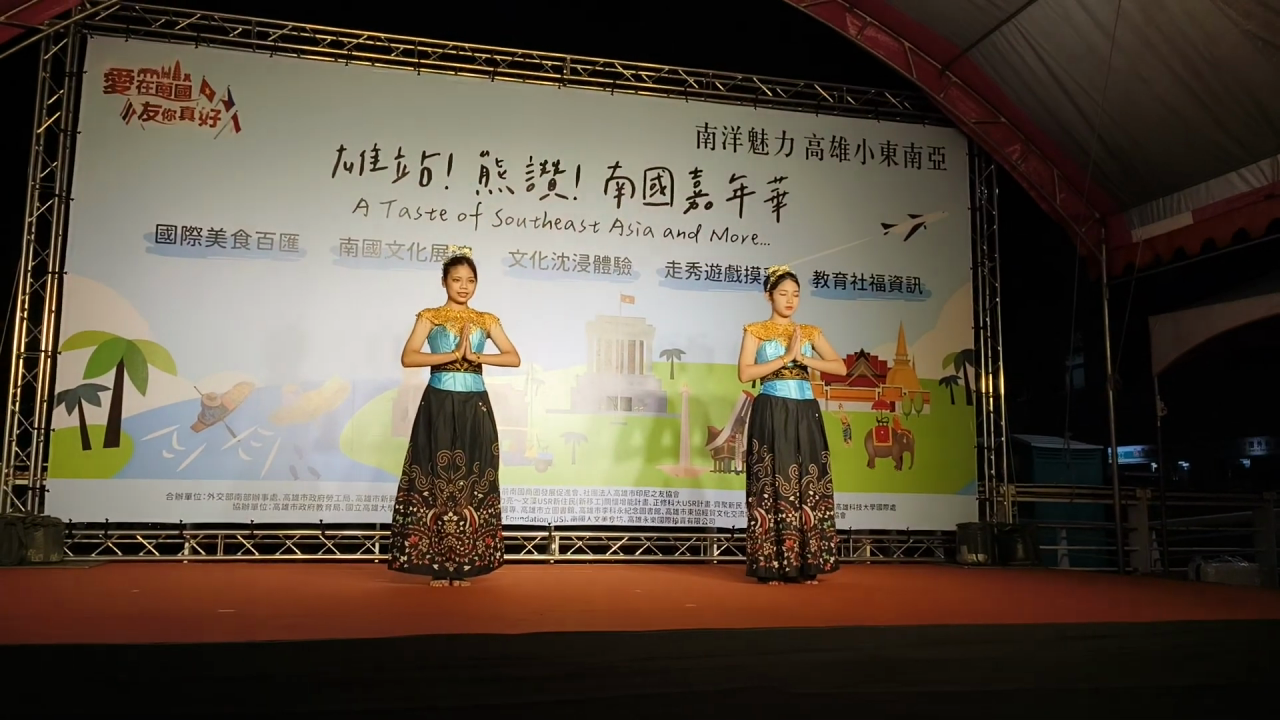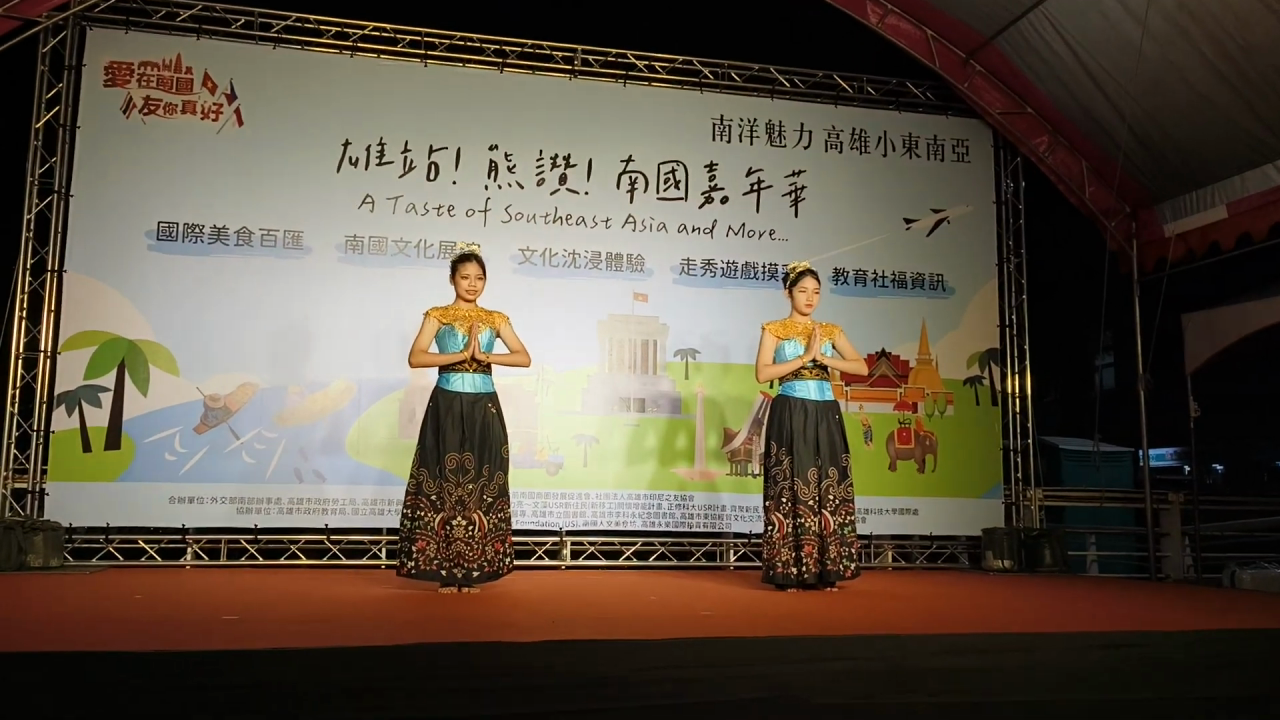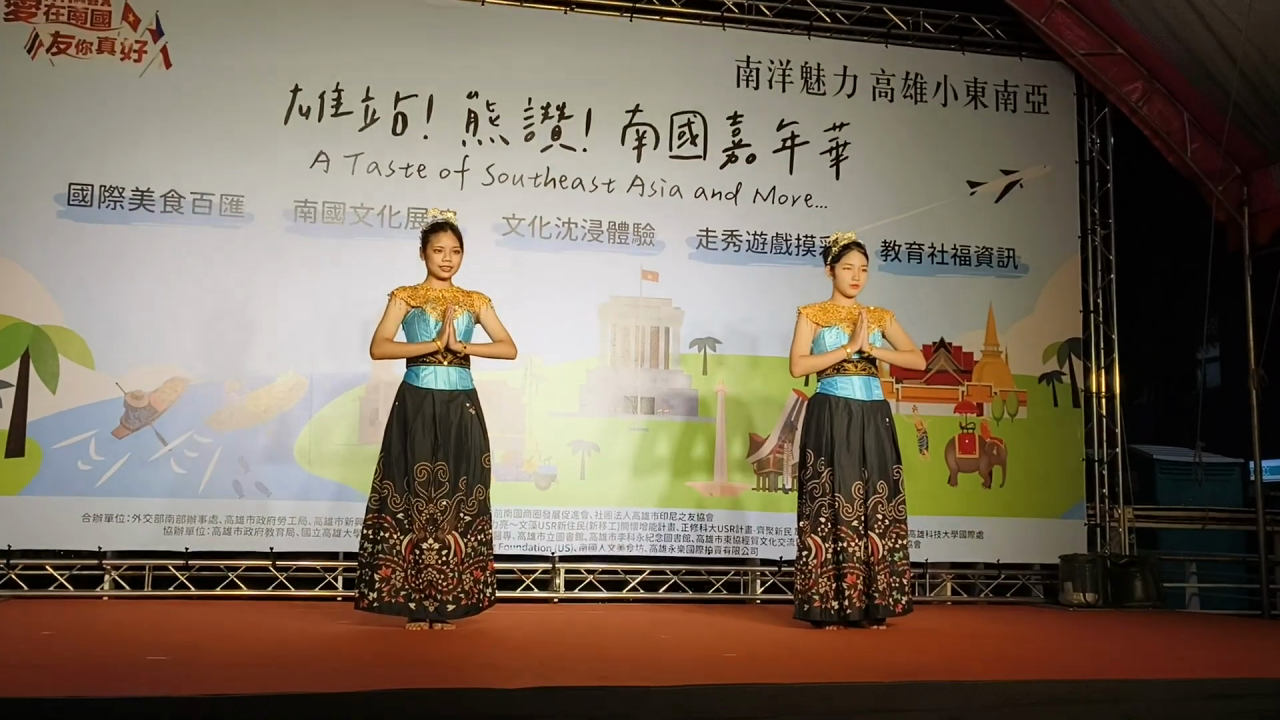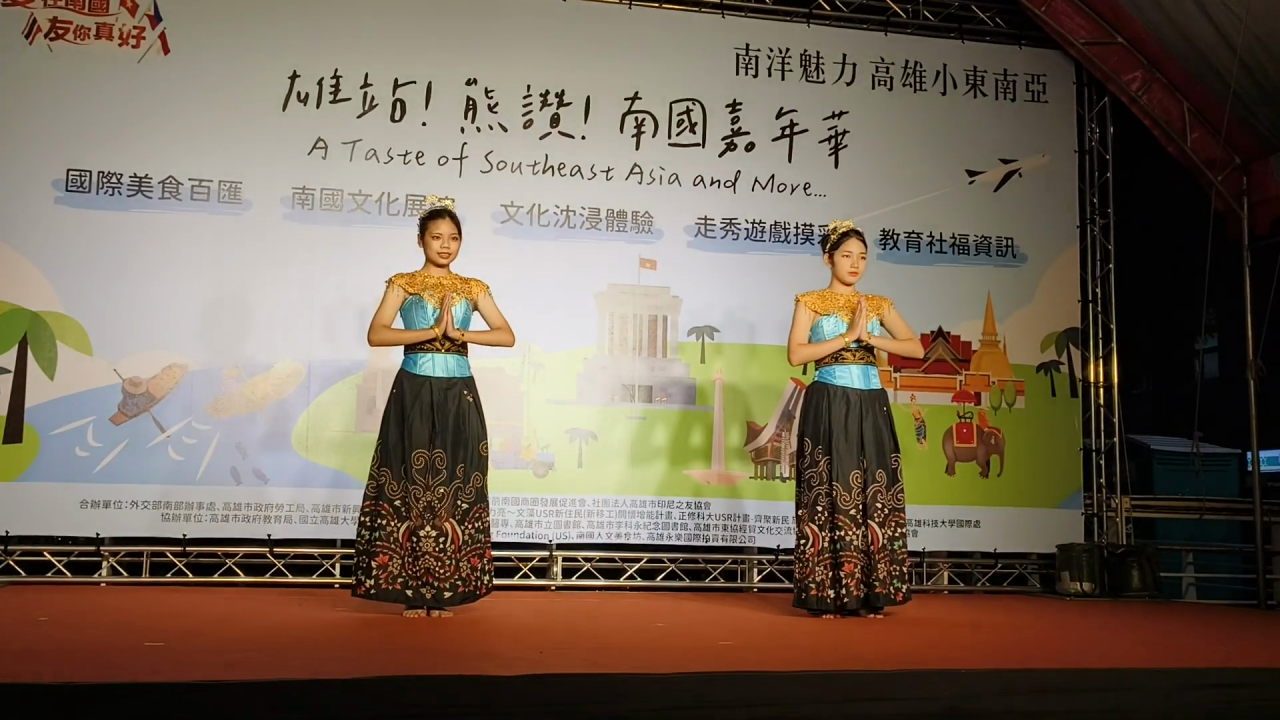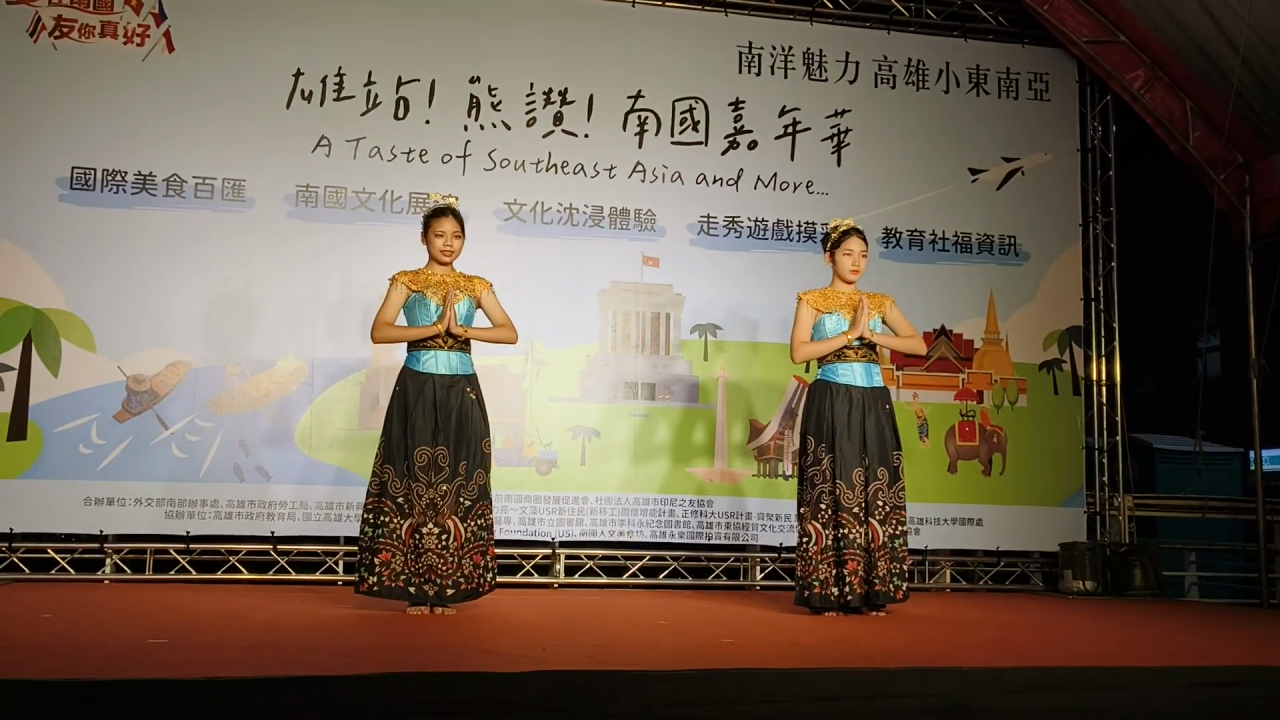
dt=0.4s
person 1, frame 1
left shoulder: (486, 320)
right shoulder: (429, 317)
left elbow: (514, 358)
right elbow: (408, 358)
left wrist: (475, 356)
right wrist: (453, 354)
left hip: (474, 406)
right hip: (439, 404)
left knee: (471, 482)
right knee: (436, 478)
left ankle: (463, 566)
right ankle: (438, 565)
person 1, frame 2
left shoulder: (495, 319)
right shoulder: (437, 316)
left elbow: (524, 358)
right elbow: (415, 358)
left wrist: (484, 355)
right wrist: (461, 354)
left hip: (483, 407)
right hip: (447, 405)
left knee: (480, 486)
right knee: (445, 482)
left ankle: (472, 572)
right ankle: (446, 572)
person 1, frame 3
left shoulder: (474, 301)
right shoulder: (405, 297)
left elbow: (509, 348)
right elbow: (378, 348)
left wrist: (461, 346)
right wrist: (434, 343)
left hip: (461, 407)
right hip: (416, 405)
left knee: (456, 500)
right knee: (413, 497)
left ankle: (446, 605)
right ankle: (415, 605)
person 1, frame 4
left shoulder: (473, 288)
right shoulder: (403, 284)
left elbow: (507, 336)
right elbow: (376, 335)
left wrist: (459, 333)
right wrist: (432, 330)
left hip: (458, 394)
right hip: (414, 392)
left knee: (454, 487)
right knee: (411, 485)
left ankle: (443, 593)
right ankle: (412, 592)
person 1, frame 5
left shoulder: (476, 286)
right shoulder: (406, 281)
left elbow: (510, 333)
right elbow: (379, 332)
left wrist: (462, 329)
right wrist: (434, 326)
left hip: (461, 391)
right hip: (417, 389)
left knee: (456, 485)
right knee: (414, 481)
left ankle: (446, 590)
right ankle: (416, 589)
person 2, frame 1
left shoulder: (810, 332)
right shoulder: (755, 331)
left elbow: (840, 367)
right elbow: (745, 373)
left wrist: (802, 358)
right wrist: (785, 357)
left hip: (805, 413)
right hip: (772, 413)
left knee: (808, 484)
right knee: (773, 484)
left ankle: (806, 565)
right ankle: (772, 566)
person 2, frame 2
left shoulder: (831, 331)
right shoulder: (774, 330)
left elbow: (861, 367)
right elbow: (762, 374)
left wrist: (822, 358)
right wrist: (804, 357)
left hip: (825, 414)
right hip: (790, 414)
left knee: (828, 488)
right knee: (792, 488)
left ankle: (825, 571)
right ankle: (790, 572)
person 2, frame 3
left shoulder: (880, 317)
right shoulder: (812, 315)
left elbow: (918, 360)
right elbow: (797, 366)
left wrist: (870, 349)
right wrist: (849, 347)
left hip: (873, 418)
right hip: (831, 417)
left knee: (876, 505)
right knee: (832, 505)
left ankle: (872, 606)
right ankle: (830, 605)
person 2, frame 4
left shoulder: (878, 305)
right shoulder: (810, 302)
left elbow: (916, 348)
right elbow: (795, 354)
left wrist: (868, 337)
right wrist: (847, 336)
left hip: (871, 406)
right hip: (829, 405)
left knee: (874, 493)
right knee: (831, 493)
left ankle: (869, 594)
right ankle: (828, 595)
person 2, frame 5
left shoulder: (880, 302)
right shoulder: (812, 300)
left elbow: (919, 345)
right elbow: (799, 352)
left wrist: (871, 335)
right wrist: (850, 333)
left hip: (873, 404)
right hip: (831, 403)
left knee: (876, 491)
right knee: (832, 490)
left ankle: (871, 592)
right ankle: (829, 592)
